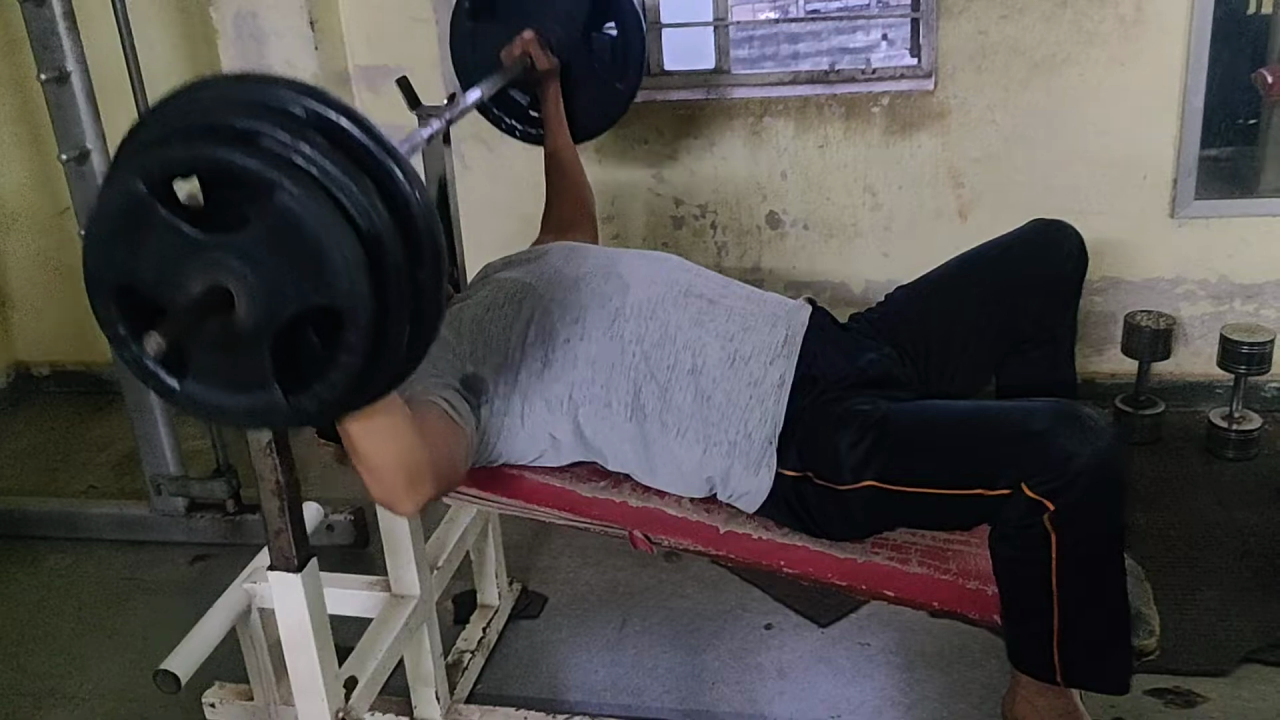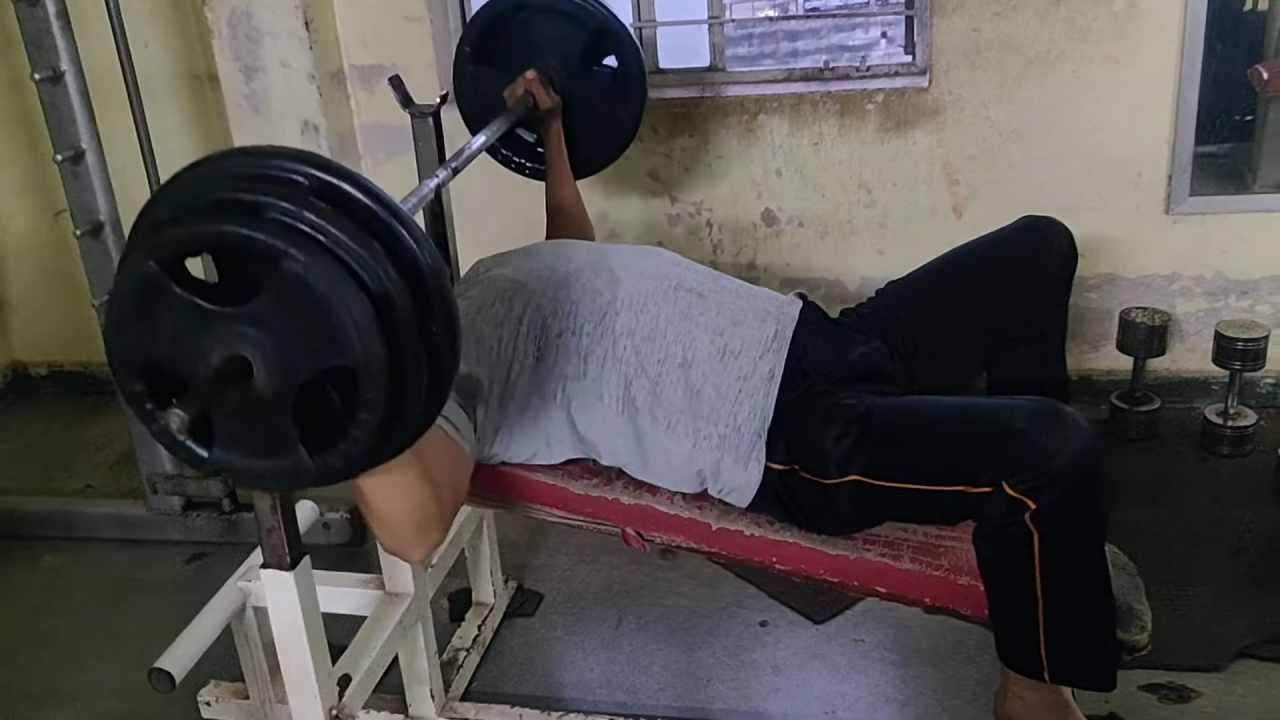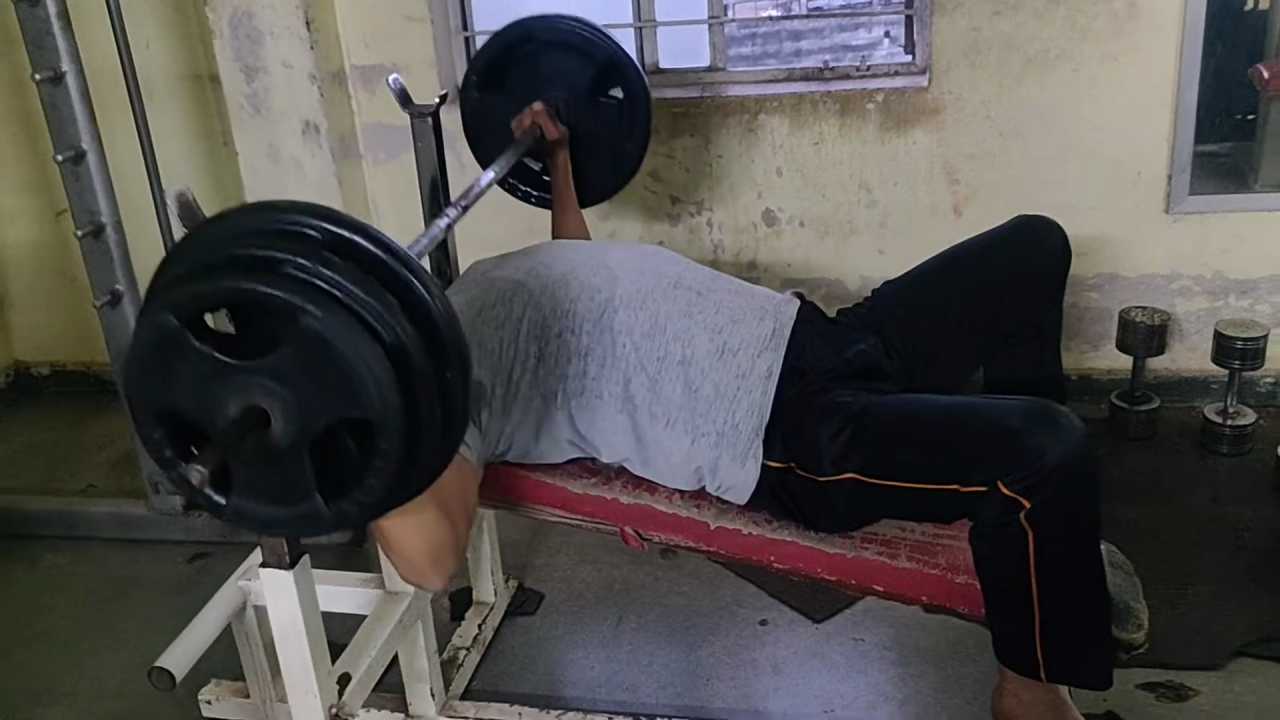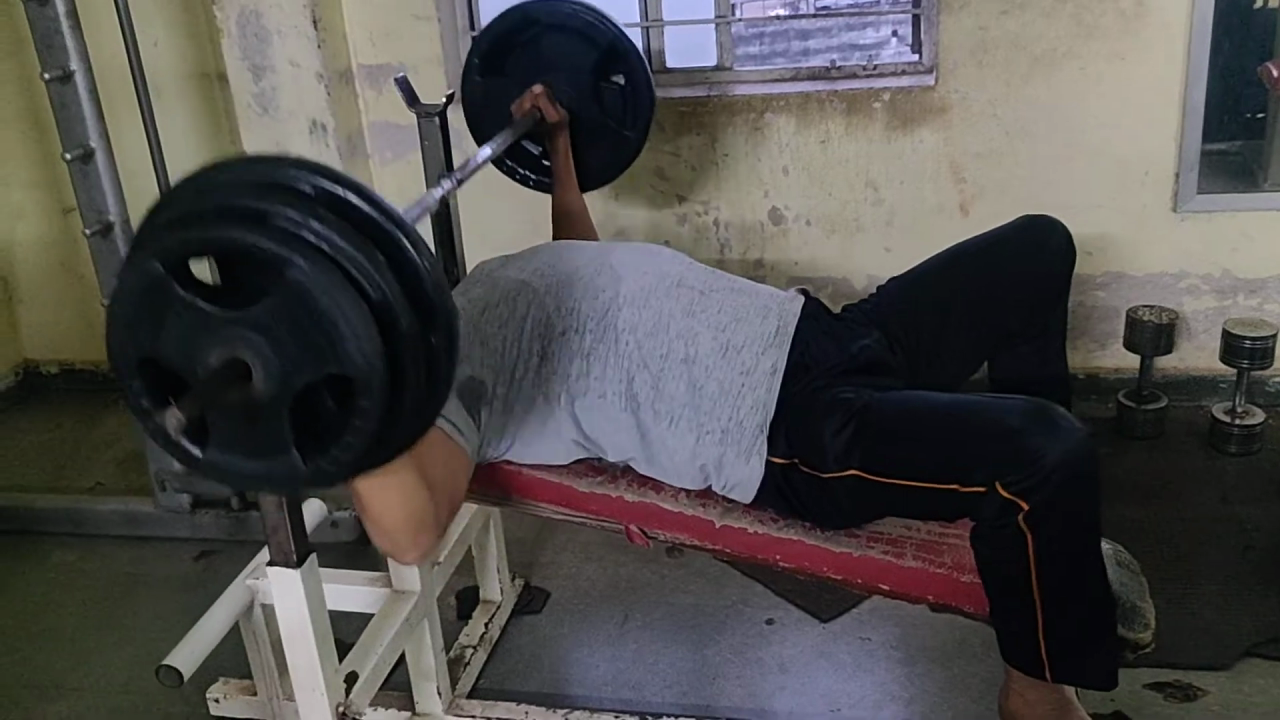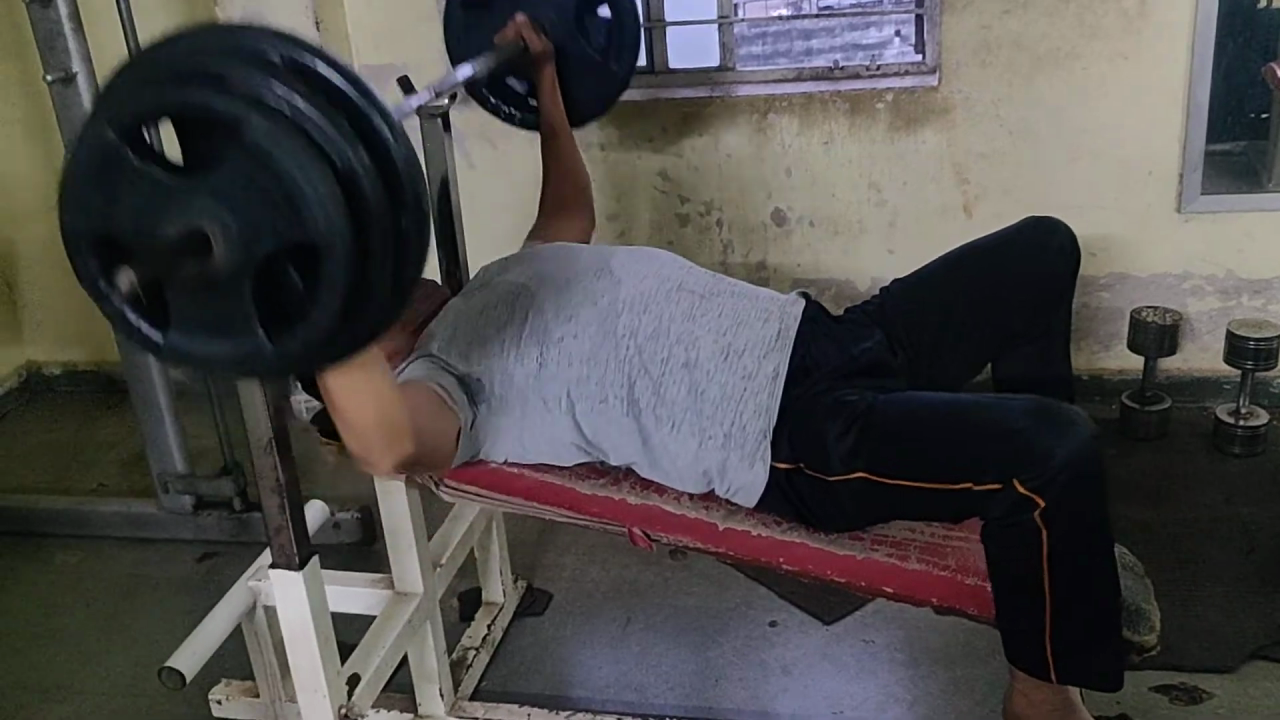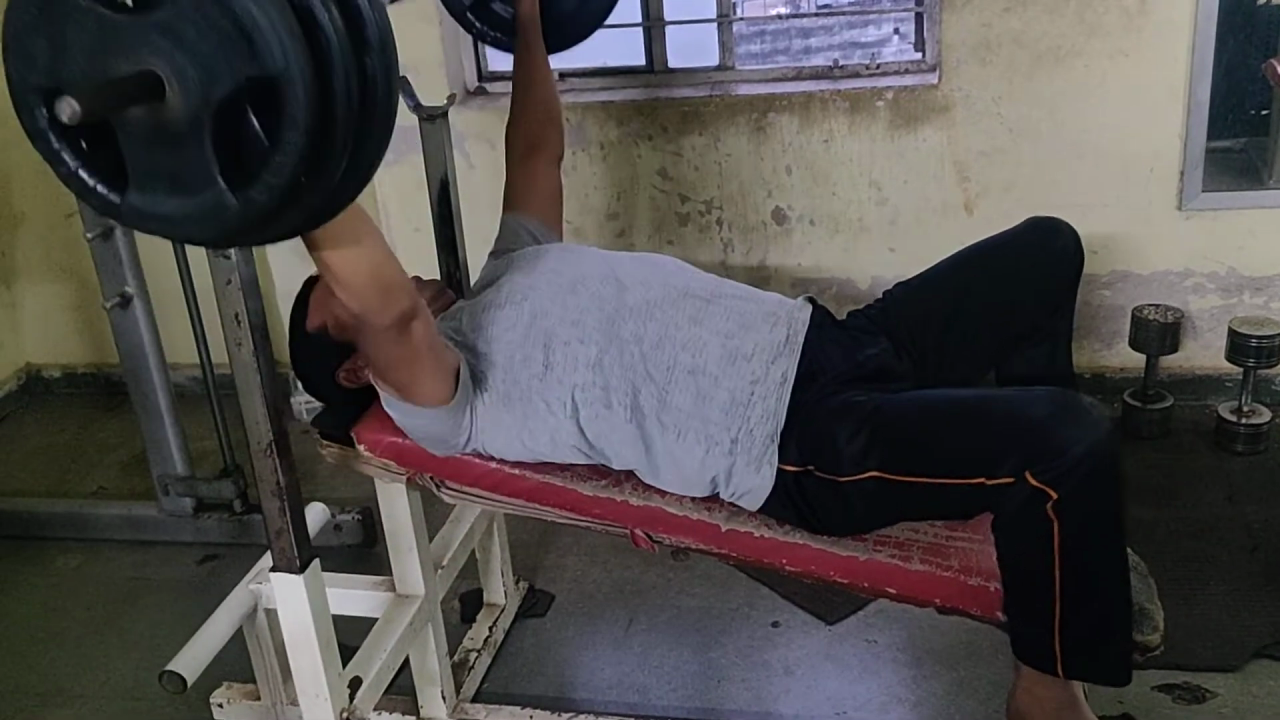
dt=0.3s
person 1, frame 1
left shoulder: (497, 283)
right shoulder: (435, 382)
left elbow: (574, 228)
right elbow: (407, 482)
left wrist: (549, 90)
left hip: (832, 353)
right hip: (810, 442)
left knee: (1048, 252)
right knee: (1076, 451)
left ankle: (1040, 526)
person 1, frame 2
left shoulder: (485, 285)
left elbow: (574, 255)
right elbow: (415, 527)
left wrist: (549, 127)
left hip: (818, 344)
right hip: (797, 441)
left knee: (1038, 248)
right knee: (1056, 451)
left ankle: (1031, 527)
person 1, frame 3
left shoulder: (477, 285)
right elbow: (432, 559)
left wrist: (557, 156)
left hip: (816, 345)
right hip: (792, 435)
left knee: (1033, 249)
right knee: (1051, 449)
left ankle: (1040, 536)
person 1, frame 4
left shoulder: (480, 292)
left elbow: (578, 274)
right elbow: (412, 530)
left wrist: (558, 139)
left hip: (818, 340)
right hip: (797, 433)
left knee: (1037, 248)
right knee: (1051, 451)
left ankle: (1040, 528)
person 1, frame 5
left shoulder: (501, 288)
right shoulder: (429, 386)
left elbow: (573, 216)
right elbow: (387, 444)
left wrist: (545, 81)
left hip: (823, 345)
right hip: (803, 437)
left knee: (1042, 248)
right knee: (1057, 446)
left ankle: (1037, 517)
person 1, frame 6
left shoulder: (504, 284)
right shoulder: (435, 395)
left elbow: (538, 154)
right elbow: (381, 303)
left hip: (826, 348)
right hip: (804, 441)
left knee: (1045, 249)
right knee: (1072, 440)
left ankle: (1045, 517)
